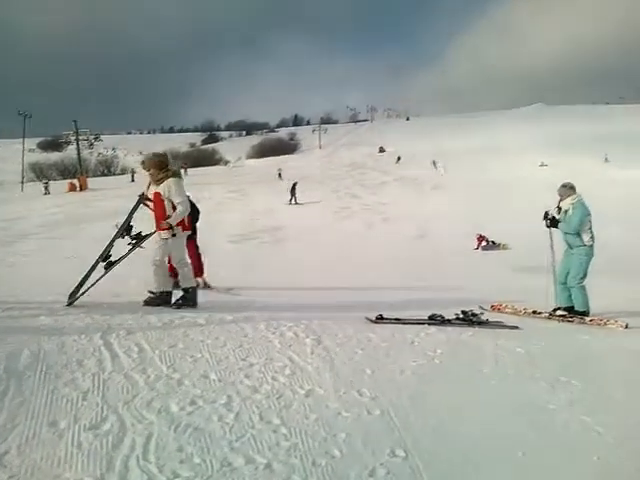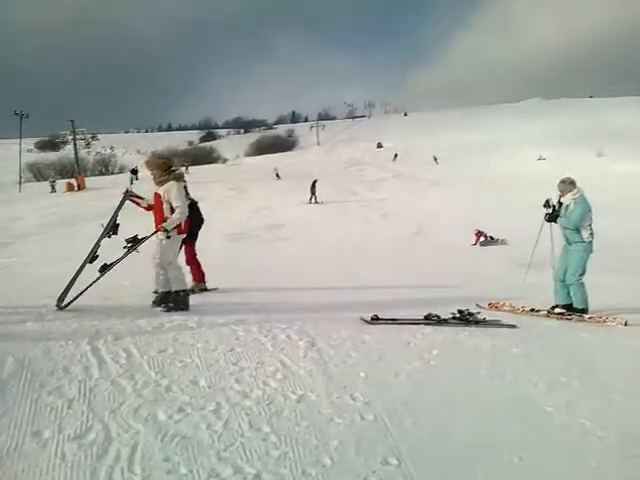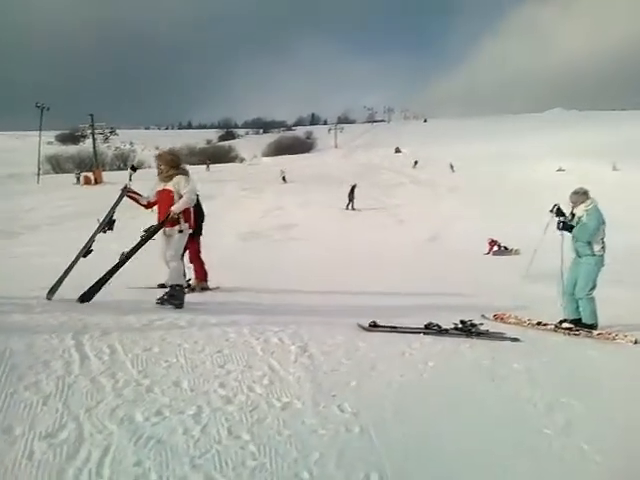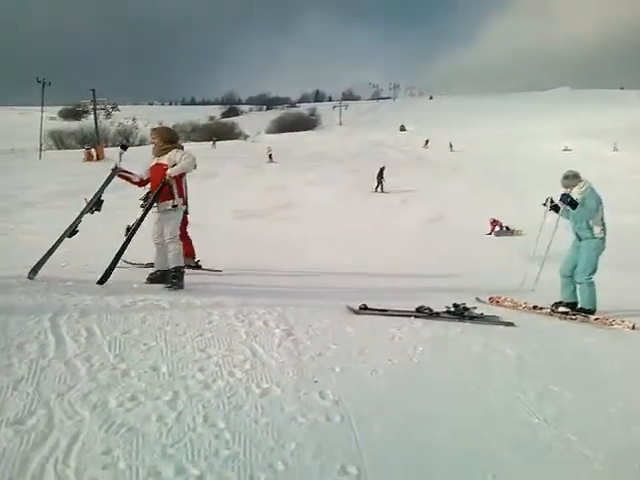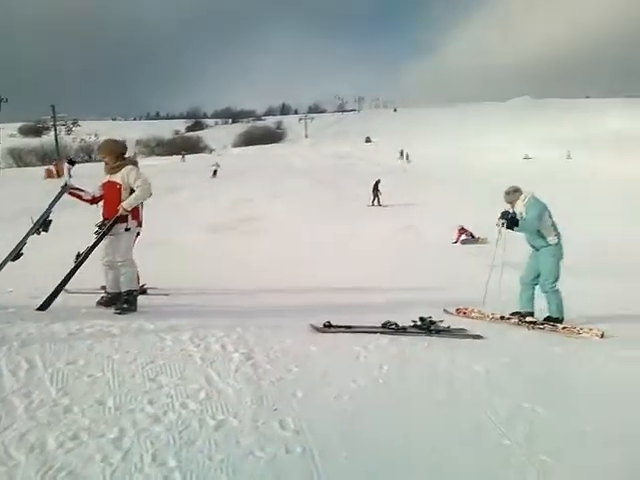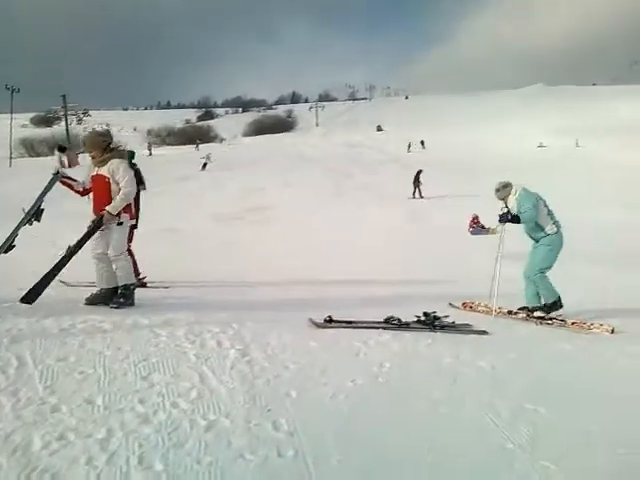
dt=0.4s
person 1, frame 1
left shoulder: (172, 182)
right shoulder: (158, 184)
left elbow: (184, 206)
left wrist: (171, 222)
left hip: (176, 229)
right hip: (163, 231)
left knee: (179, 261)
right knee: (158, 261)
left ankle: (190, 294)
right ankle: (163, 293)
person 1, frame 2
left shoulder: (173, 185)
right shoulder: (163, 184)
left elbow: (182, 211)
right elbow: (151, 205)
left wrist: (167, 225)
right wrist: (133, 197)
left hip: (173, 231)
right hip: (164, 231)
left knee: (169, 263)
right knee: (158, 262)
left ankle: (181, 297)
right ankle: (165, 293)
person 1, frame 3
left shoulder: (180, 179)
right shoulder: (161, 184)
left elbow: (190, 195)
right elbow: (149, 202)
left wrist: (176, 209)
right wrist: (131, 194)
left hip: (180, 226)
right hip: (167, 227)
left knee: (173, 257)
right knee: (169, 258)
left ankle: (176, 291)
right ankle: (174, 291)
person 1, frame 4
left shoulder: (175, 153)
right shoulder: (155, 159)
left elbow: (191, 160)
right elbow: (141, 180)
left wrist: (173, 171)
right wrist: (122, 173)
left hip: (174, 203)
right hip: (159, 204)
left knee: (171, 237)
right knee: (158, 238)
left ankle: (176, 273)
right ankle: (161, 271)
person 1, frame 5
left shoulder: (129, 170)
right shoulder: (109, 176)
left elbow: (145, 189)
right elbow: (94, 197)
left wrist: (127, 205)
right wrist: (73, 191)
left hip: (127, 223)
left knee: (123, 259)
right knee: (108, 259)
left ankle: (130, 297)
right ankle: (114, 293)
person 1, frame 6
left shoulder: (117, 163)
right shoulder: (97, 167)
left elbow: (129, 190)
right elbow: (84, 189)
left wrist: (111, 210)
right wrist: (63, 179)
left hip: (119, 216)
right hip: (103, 218)
left knee: (117, 253)
right knee: (99, 253)
left ankle: (126, 291)
right ankle: (108, 289)
person 2, frame 1
left shoulder: (579, 208)
right shoulder: (568, 207)
left elbow: (572, 228)
right elbow: (564, 225)
left wrist: (555, 224)
right wrist: (552, 218)
left hip: (582, 249)
right hip: (571, 248)
left knee: (574, 281)
right knee: (561, 278)
left ankle: (582, 309)
right ankle: (567, 305)
person 2, frame 2
left shoulder: (581, 203)
right shoulder: (568, 202)
left elbow: (572, 222)
right elbow: (563, 219)
left wrist: (555, 219)
right wrist: (553, 210)
left hip: (581, 245)
right hip: (569, 244)
left knee: (573, 277)
right knee: (560, 275)
left ankle: (581, 307)
right ankle: (565, 303)
person 2, frame 3
left shoulder: (594, 214)
right shoulder: (581, 212)
left elbow: (587, 234)
right elbow: (576, 230)
left wrist: (569, 228)
right wrist: (563, 217)
left hip: (592, 258)
right hip: (580, 257)
left knee: (583, 292)
right knee: (569, 288)
left ankle: (590, 322)
right ankle: (573, 317)
person 2, frame 4
left shoulder: (590, 195)
right shoulder: (577, 195)
left elbow: (586, 214)
right elbow: (570, 215)
left wrist: (573, 204)
right wrist: (555, 207)
left hip: (592, 241)
right hip: (580, 239)
left knee: (583, 276)
right knee: (566, 270)
left ankle: (588, 307)
right ankle: (570, 301)
person 2, frame 5
left shoulder: (534, 205)
right shoulder: (525, 207)
left elbow: (531, 225)
right elbow: (525, 227)
left wrist: (514, 221)
right wrist: (509, 224)
left hip: (550, 249)
right hip: (538, 249)
left knee: (547, 284)
right knee: (527, 280)
left ankle: (556, 316)
right ankle: (526, 310)
person 2, frame 6
left shoulder: (525, 197)
right shoulder: (518, 199)
left elbow: (531, 215)
right elbow: (524, 218)
left wrist: (513, 218)
right wrist: (509, 216)
left hip: (550, 239)
right hip: (541, 239)
left knee: (535, 272)
right knee: (529, 273)
left ankle: (553, 300)
right ankle: (534, 305)
